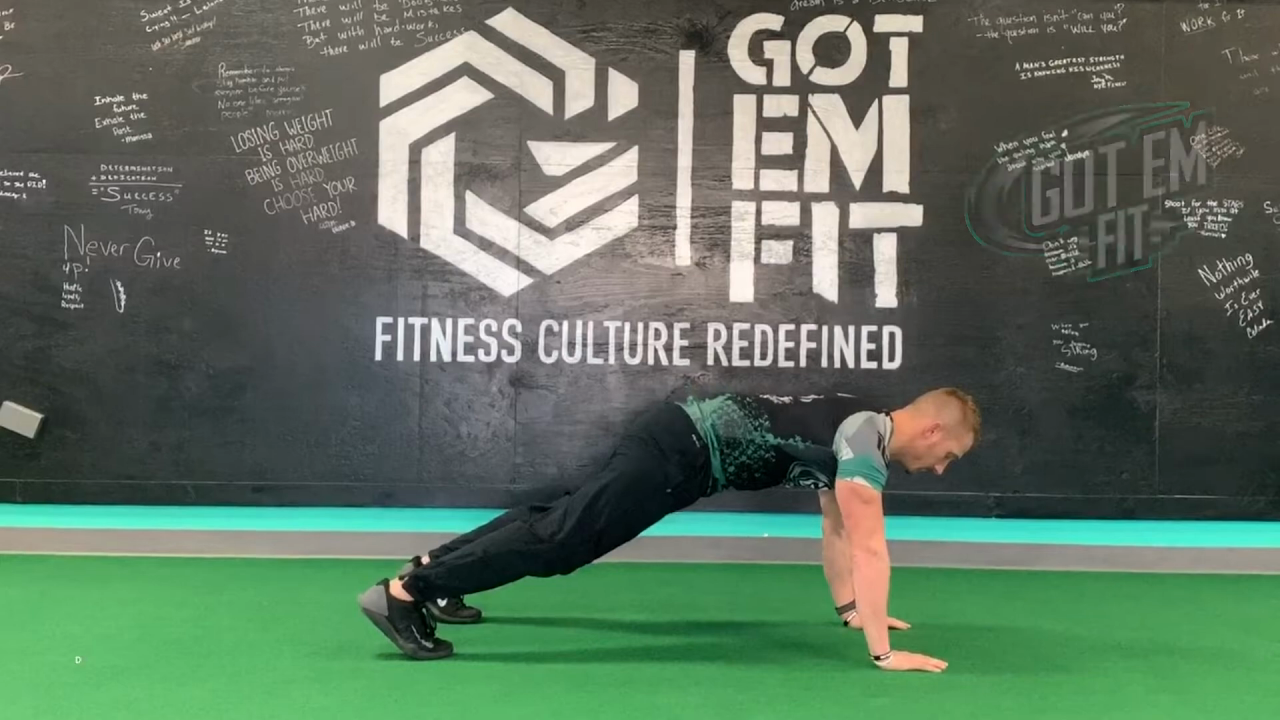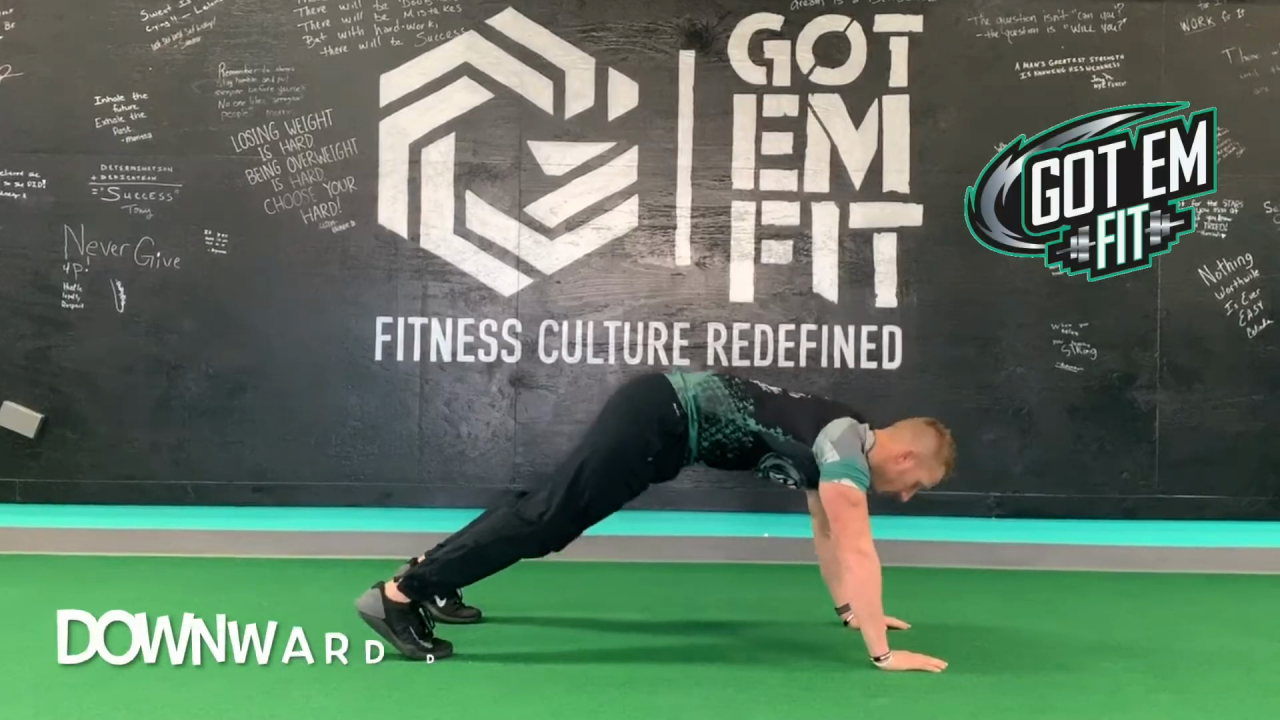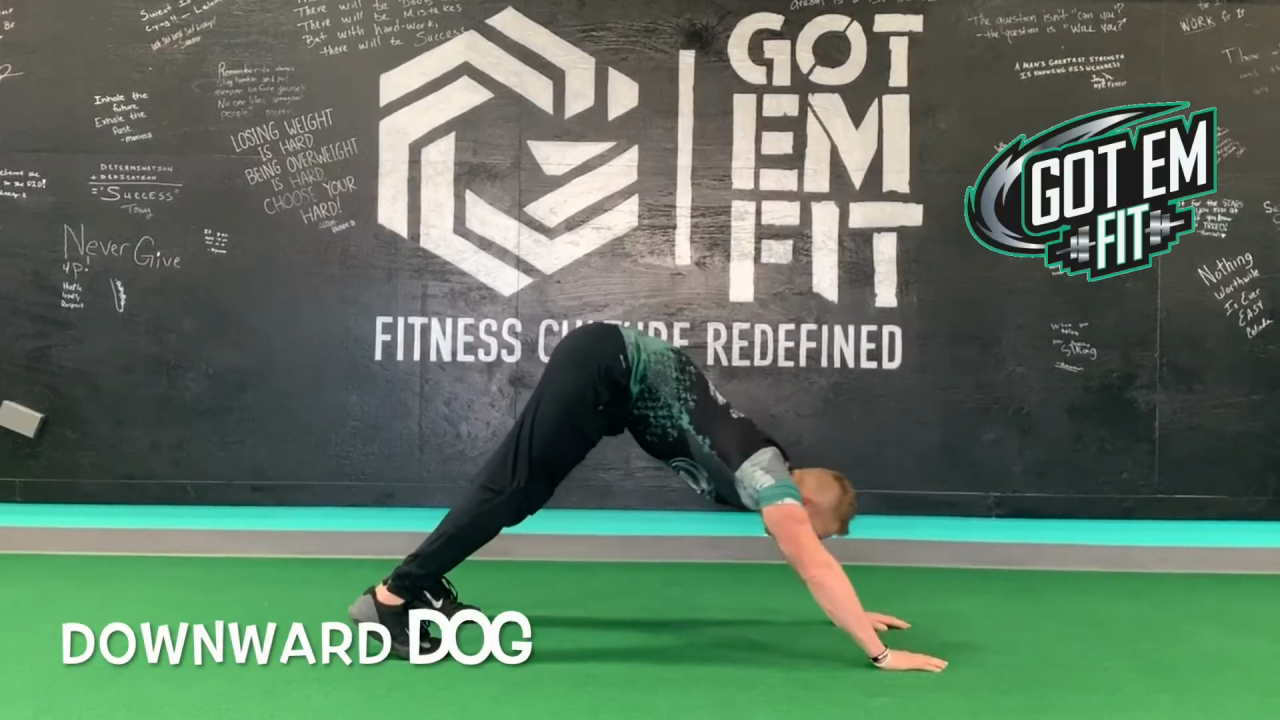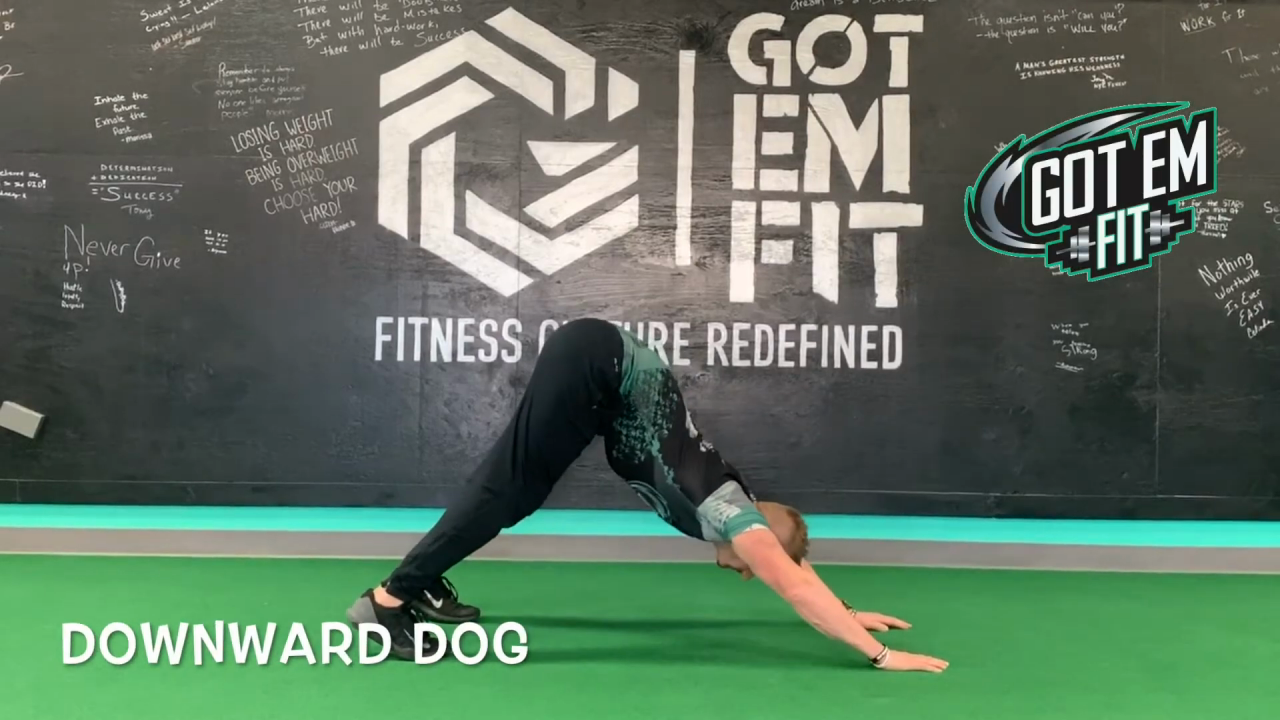
dt=0.5s
person 1, frame 1
left shoulder: (856, 431)
right shoulder: (865, 438)
left elbow: (836, 529)
right elbow: (868, 547)
left wrist: (849, 607)
right wrist: (882, 651)
left hip: (682, 439)
right hip: (678, 452)
left knee: (563, 517)
right knee: (560, 537)
left ankle: (433, 567)
right ankle: (404, 592)
person 1, frame 2
left shoulder: (838, 441)
right shoulder: (846, 447)
left elbow: (826, 533)
right elbow: (856, 549)
left wrist: (849, 607)
right wrist: (882, 652)
left hip: (661, 410)
right hip: (658, 417)
left knee: (550, 503)
right knee: (547, 517)
left ankle: (429, 570)
right ankle: (397, 593)
person 1, frame 3
left shoulder: (769, 470)
right shoulder: (762, 477)
left elbow: (811, 561)
right elbow: (816, 567)
left wrist: (852, 611)
right wrist: (880, 653)
left hip: (612, 362)
right hip: (605, 364)
left knee: (518, 482)
right knee: (515, 486)
left ankle: (424, 584)
right ankle: (388, 598)
person 1, frame 4
left shoulder: (728, 501)
right shoulder: (724, 509)
left elbow: (793, 566)
right elbow: (795, 586)
left wrist: (847, 611)
right wrist: (878, 653)
left hip: (597, 358)
right hip: (592, 361)
left knee: (512, 485)
right knee: (506, 488)
left ankle: (423, 585)
right ankle: (386, 600)
